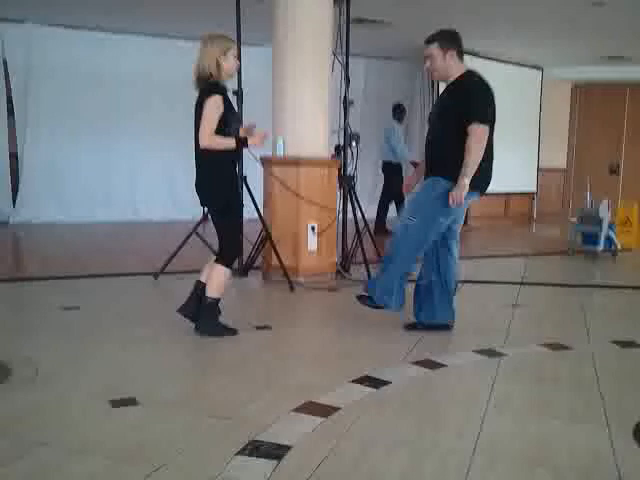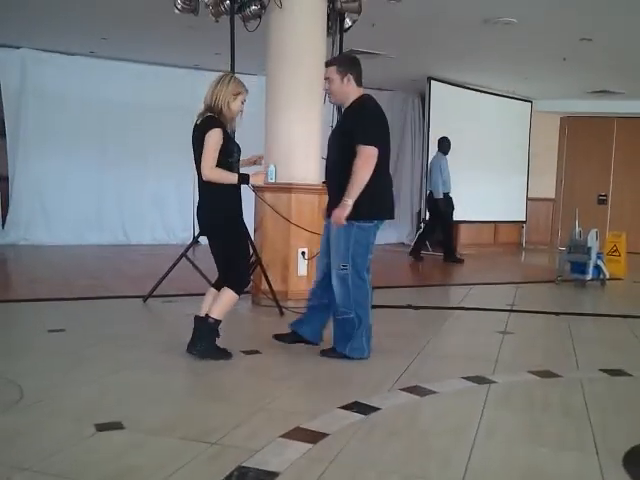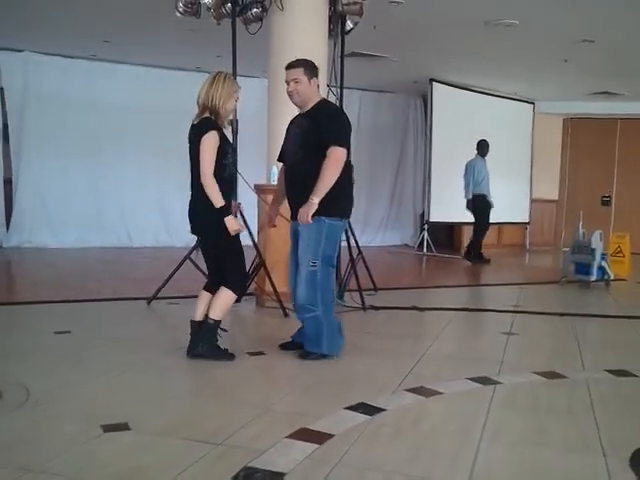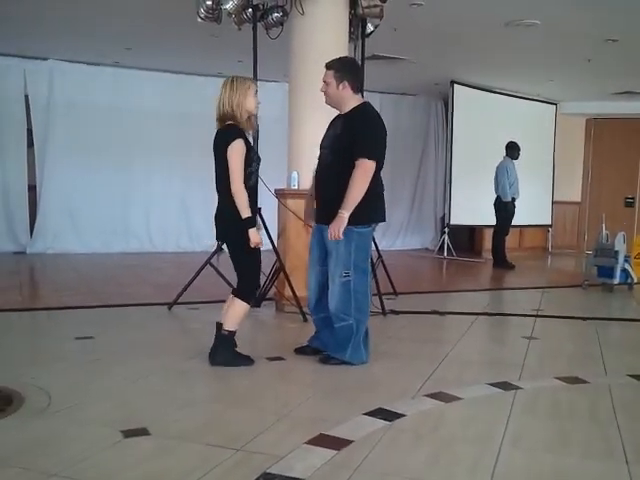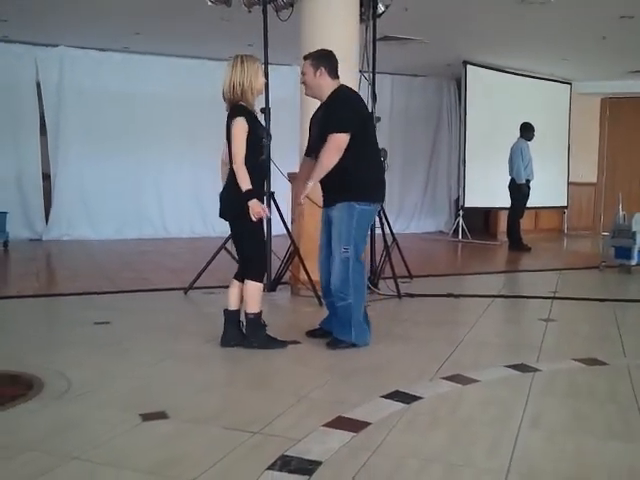
dt=1s
person 1, frame 1
left shoulder: (474, 88)
right shoulder: (451, 91)
left elbow: (479, 136)
left wrist: (463, 183)
right wrist: (420, 172)
left hip: (456, 181)
right hip: (443, 178)
left knee: (409, 231)
right knee: (440, 246)
left ankle: (383, 293)
right ankle: (436, 315)
person 1, frame 2
left shoulder: (366, 111)
right shoulder: (352, 113)
left elbow: (367, 157)
left wrist: (347, 203)
left hip: (361, 211)
right hip: (344, 209)
left knee: (349, 275)
right knee: (328, 271)
left ankle: (353, 344)
right ankle: (308, 328)
person 1, frame 3
left shoulder: (331, 115)
right shoulder: (296, 122)
left elbow: (336, 158)
right elbow: (287, 167)
left wrist: (314, 200)
right wrist: (276, 202)
left hip: (326, 210)
right hip: (302, 210)
left knee: (315, 274)
right knee: (301, 276)
left ankle: (325, 341)
right ankle: (310, 334)
person 1, frame 4
left shoulder: (367, 120)
right shoulder: (338, 121)
left elbow: (365, 170)
left wrist: (343, 215)
right wrist: (313, 201)
left hip: (352, 220)
right hip: (327, 217)
left knee: (346, 284)
right knee: (319, 281)
left ankle: (350, 349)
right ankle: (324, 338)
person 1, frame 5
left shoulder: (345, 100)
right shoulder: (322, 112)
left elbow: (336, 146)
right elbow: (311, 158)
left wrist: (310, 182)
right wrist: (299, 194)
left hip: (357, 195)
right hip: (335, 196)
left knee: (345, 259)
right knee: (329, 262)
left ankle: (352, 330)
right ankle: (335, 323)
person 2, frame 1
left shoulder: (209, 91)
right shoulder: (215, 92)
right elbow: (205, 140)
left wrist: (239, 134)
right wrist: (245, 141)
left hip: (216, 180)
right hip: (218, 181)
left knee: (228, 246)
right knee: (230, 248)
left ankle: (197, 303)
right ankle: (207, 317)
person 2, frame 2
left shoulder: (207, 124)
right shoulder: (213, 126)
right elbow: (208, 172)
left wrist: (243, 162)
right wrist: (247, 179)
left hip: (217, 212)
right hip: (221, 213)
left knee: (227, 275)
right knee: (239, 276)
left ankle: (201, 336)
right ankle: (204, 339)
person 2, frame 3
left shoulder: (198, 125)
right shoulder: (211, 127)
right elbow: (207, 176)
left wrist: (225, 204)
right wrist: (226, 213)
left hip: (203, 212)
right hip: (213, 214)
left knee: (217, 276)
right knee: (236, 276)
left ankle: (199, 338)
right ankle: (206, 339)
person 2, frame 4
left shoulder: (225, 132)
right shoulder: (235, 135)
right elbow: (237, 185)
right wrist: (251, 225)
left hip: (232, 219)
right hip: (236, 221)
left knee: (247, 282)
right knee: (249, 284)
left ankle: (223, 344)
right ankle: (224, 348)
person 2, frame 5
left shoulder: (238, 111)
right shoulder: (242, 113)
right elbow: (238, 160)
right wrist: (251, 197)
left hip: (235, 198)
right hip: (243, 199)
left knee: (247, 264)
right knee: (256, 263)
left ankle: (232, 329)
right ankle: (255, 331)
person 3, frame 1
left shoulder: (397, 127)
right shoulder: (393, 128)
right elbow: (398, 148)
right wrist: (411, 160)
left hip: (394, 164)
right hip: (391, 165)
left knee: (398, 196)
right knee: (387, 196)
right ankle: (380, 226)
person 3, frame 2
left shoulder: (442, 159)
right shoulder: (437, 160)
right elbow: (436, 181)
left wrist: (444, 198)
right wrist: (440, 199)
left hip: (442, 196)
right hip: (439, 197)
left knee: (431, 226)
right knee: (447, 226)
left ankle: (416, 250)
right ankle: (450, 255)
person 3, frame 3
left shoulder: (483, 163)
right shoulder: (472, 163)
right elbow: (468, 183)
left wrist: (488, 199)
right wrist: (469, 200)
left hip: (483, 199)
right hip: (476, 199)
left knee: (482, 226)
right knee: (481, 226)
left ankle: (476, 254)
right ankle: (471, 253)
person 3, frame 4
left shoulder: (510, 164)
right shoulder: (505, 165)
right elbow: (503, 185)
right wrist: (508, 203)
left hip: (507, 202)
right hip: (504, 202)
left knee: (502, 231)
right knee: (501, 231)
left ankle: (500, 259)
right ankle: (499, 261)
person 3, frame 5
left shoulder: (524, 145)
right shoulder: (519, 146)
right elbow: (518, 167)
left wrist: (524, 184)
right wrist: (522, 184)
left hip: (522, 184)
right hip: (519, 184)
left knee: (516, 213)
right knee: (516, 214)
left ankle: (515, 242)
right ankle: (515, 243)
